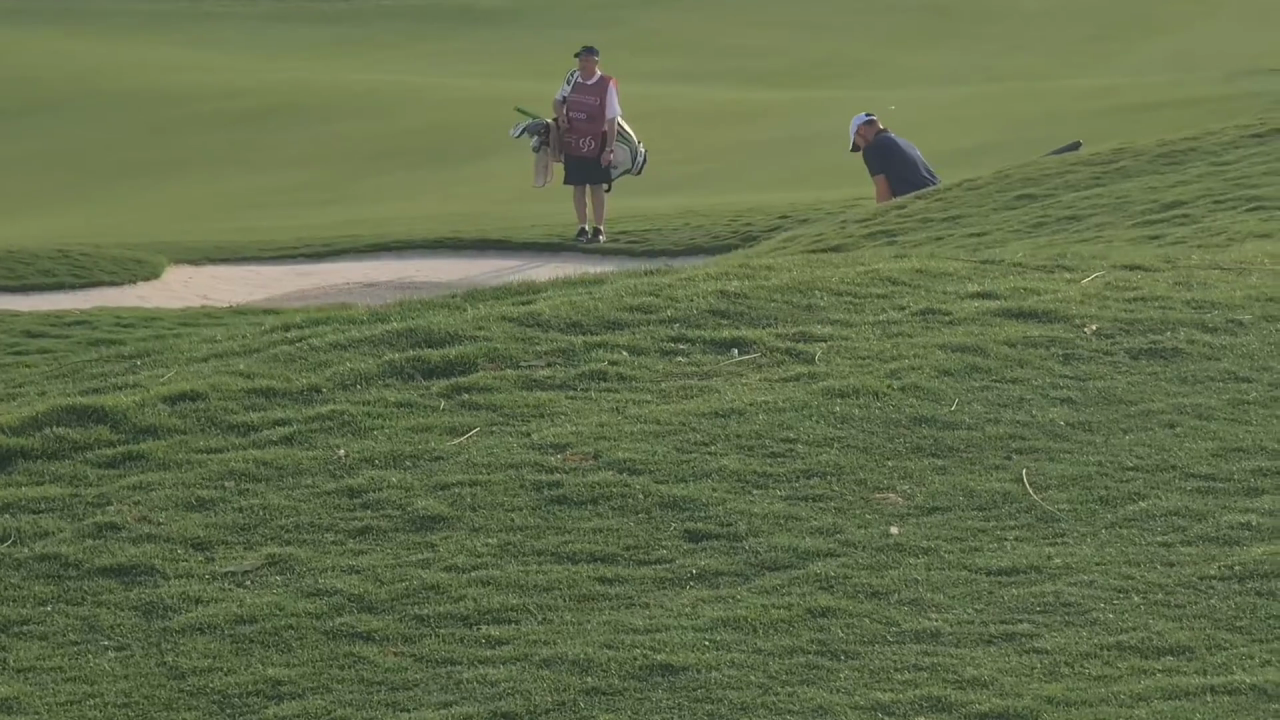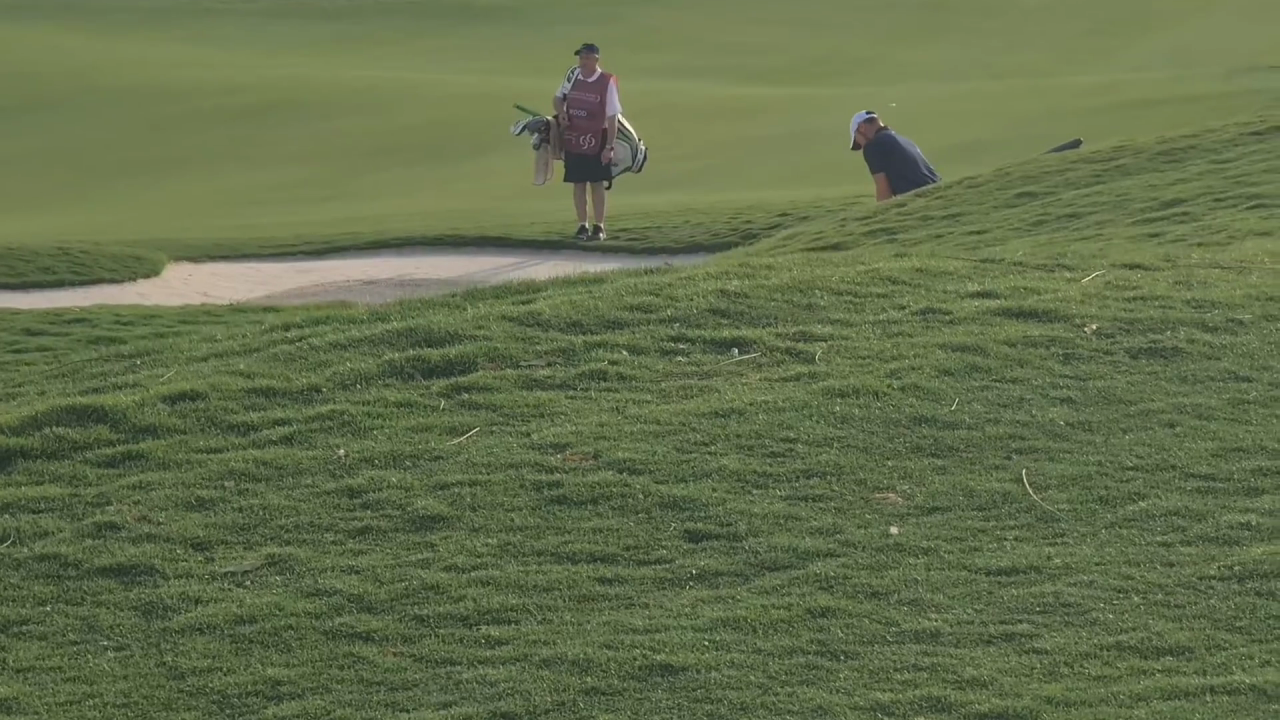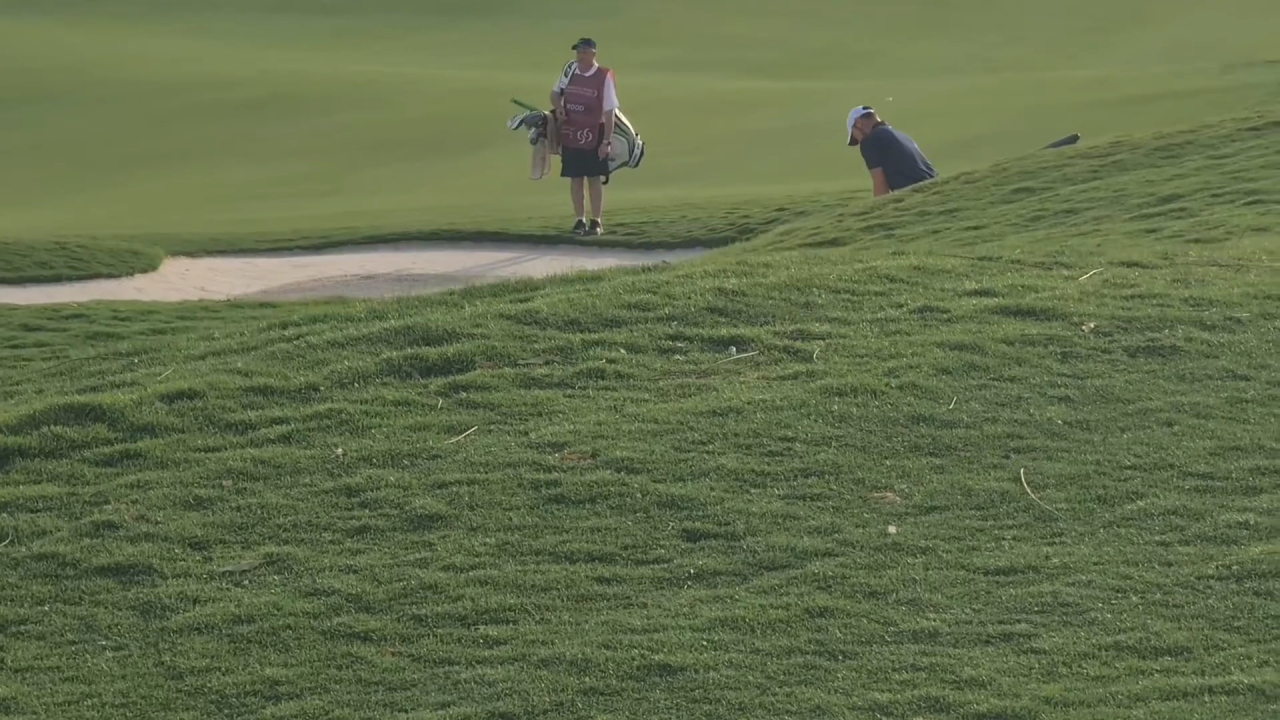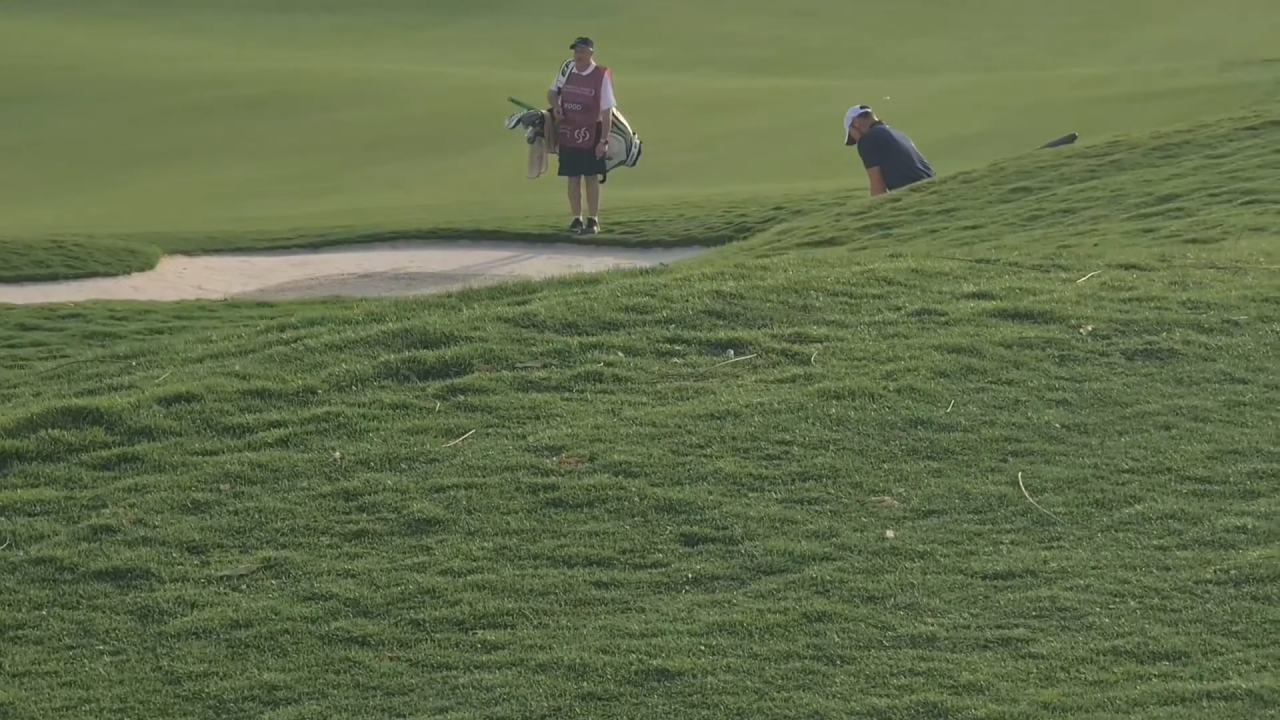
dt=0.1s
person 1, frame 1
left shoulder: (607, 84)
right shoulder: (572, 78)
left elbow: (612, 119)
right elbow: (558, 101)
left wrist: (609, 149)
right wrist: (560, 115)
left hip: (595, 143)
right hip: (572, 142)
left knee: (596, 187)
right knee: (578, 187)
left ankle: (599, 229)
right ankle: (583, 228)
person 1, frame 2
left shoulder: (608, 81)
right shoulder: (572, 75)
left elbow: (612, 116)
right elbow: (558, 98)
left wrist: (609, 146)
right wrist: (561, 112)
left hip: (596, 140)
right hip: (573, 139)
left knee: (597, 184)
right knee: (578, 184)
left ankle: (599, 227)
right ankle: (583, 225)
person 1, frame 3
left shoulder: (605, 76)
right shoulder: (570, 69)
left elbow: (609, 111)
right elbow: (556, 92)
left wrist: (606, 141)
right wrist: (558, 107)
left hip: (593, 135)
right hip: (570, 134)
left knee: (594, 179)
right knee: (575, 179)
left ankle: (596, 221)
right ankle: (580, 220)
person 1, frame 4
left shoulder: (602, 75)
right shoulder: (567, 68)
left elbow: (607, 110)
right elbow: (553, 91)
left wrist: (604, 140)
right wrist: (555, 106)
left hip: (590, 134)
right hip: (567, 132)
left knee: (591, 178)
right knee: (572, 177)
left ankle: (593, 220)
right ankle: (577, 218)
